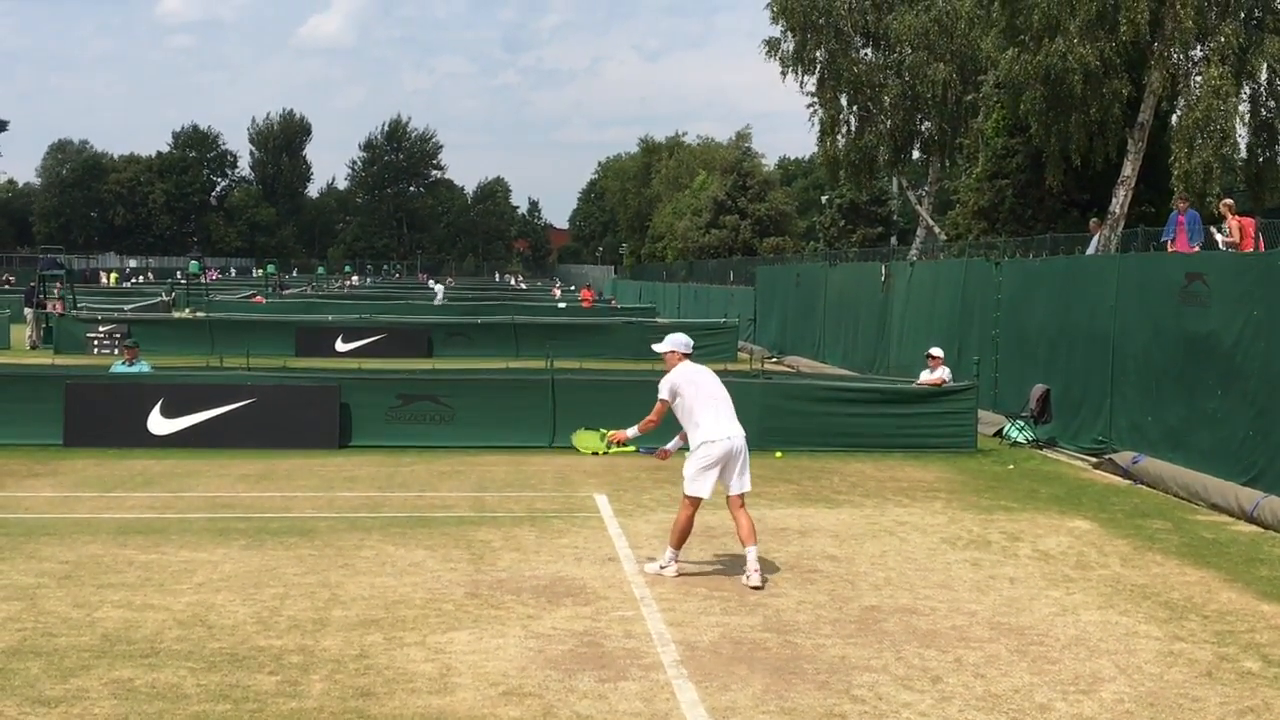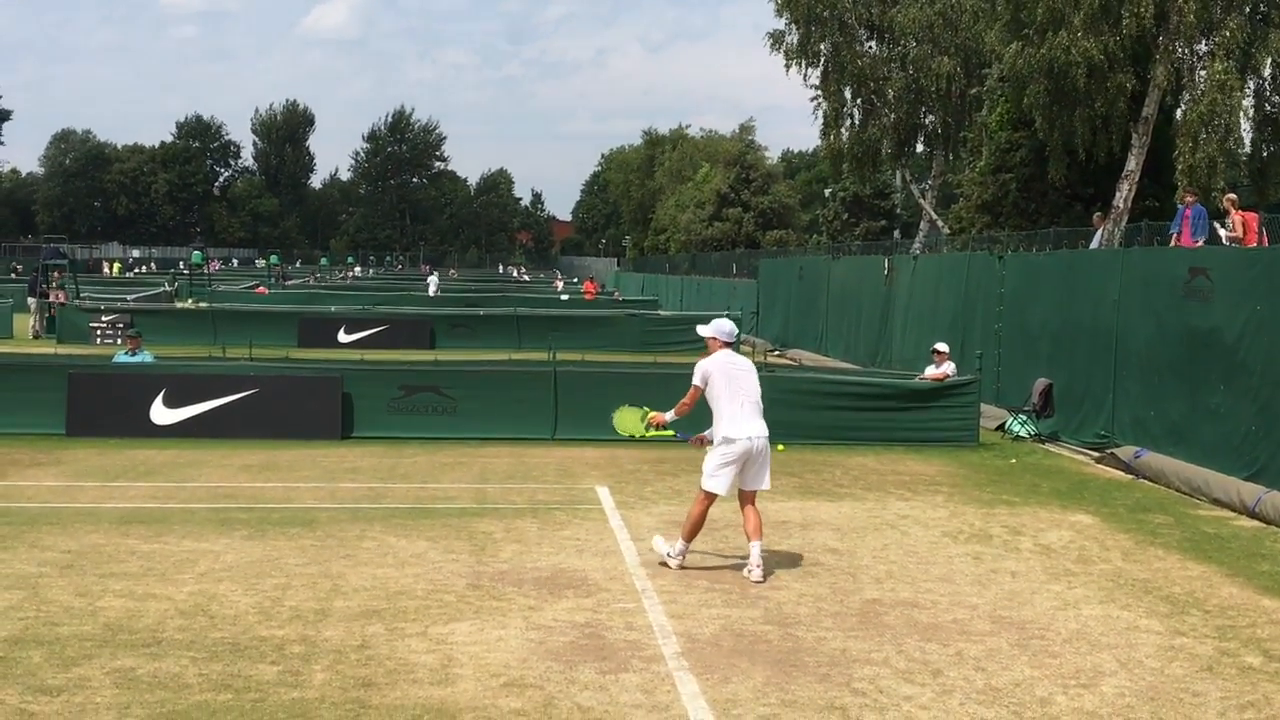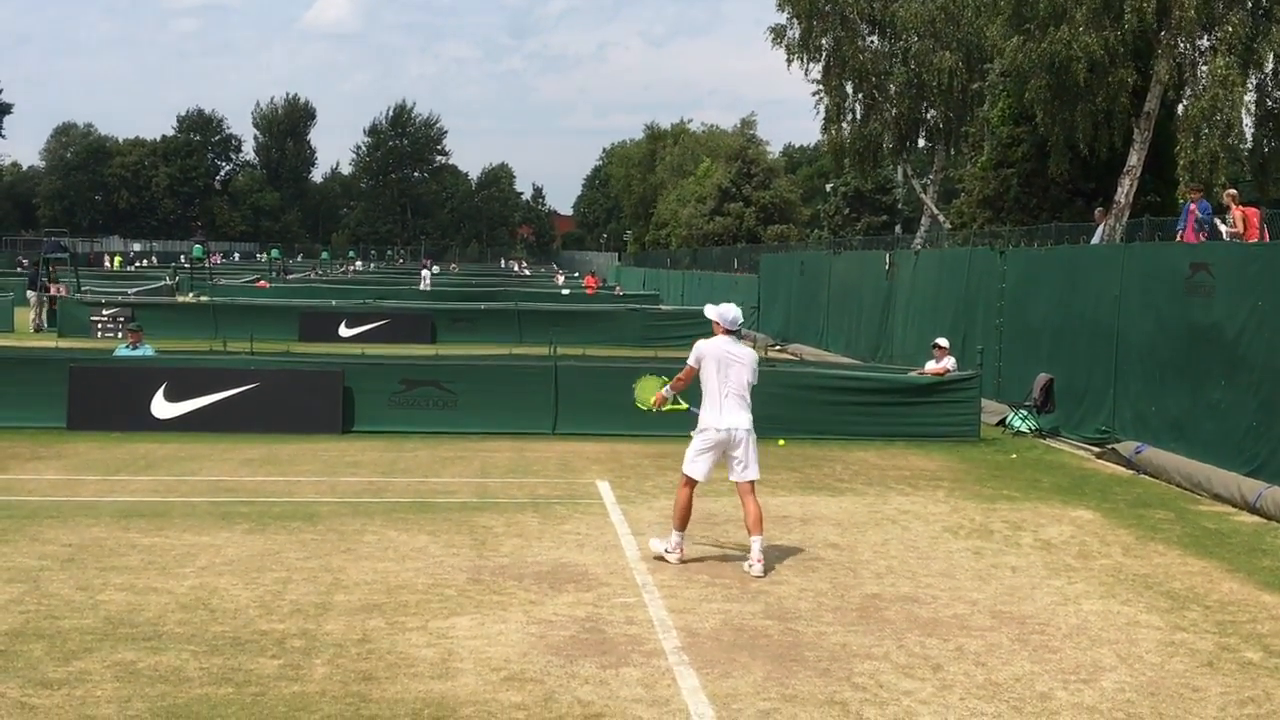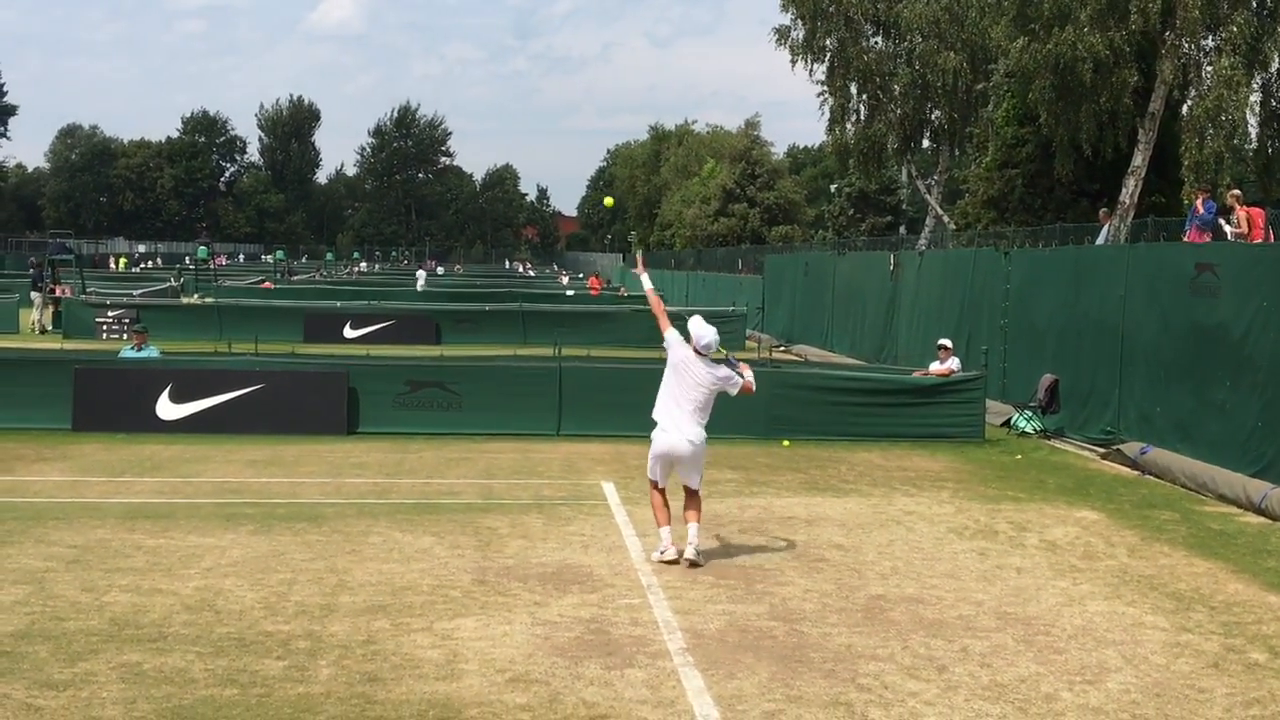
dt=0.4s
person 1, frame 1
left shoulder: (671, 379)
right shoulder: (706, 372)
left elbow: (654, 420)
left wrist: (628, 434)
right wrist: (672, 447)
left hip: (711, 444)
right hip: (736, 439)
left knee: (688, 505)
right knee: (737, 507)
left ankle: (669, 562)
right ankle: (753, 568)
person 1, frame 2
left shoulder: (706, 364)
right shoulder: (748, 365)
left elbow: (688, 404)
left wrist: (666, 417)
right wrist: (710, 435)
left hip: (732, 441)
right hip: (759, 437)
left knee: (704, 499)
right knee: (748, 502)
left ankle: (677, 554)
right ankle: (755, 563)
person 1, frame 3
left shoulder: (705, 347)
right shoulder: (750, 354)
left elbow: (683, 379)
left wrist: (665, 393)
left hip: (712, 429)
right hip: (742, 429)
left knee: (686, 485)
right knee: (748, 493)
left ankle: (675, 547)
right ankle: (757, 557)
person 1, frame 4
left shoulder: (677, 351)
right shoulder: (719, 374)
left elbow: (658, 311)
right elbow: (750, 387)
left wrist: (644, 276)
right wrist: (747, 372)
left hip: (664, 439)
right hip: (692, 443)
left knee: (656, 488)
right knee: (692, 493)
left ankle: (667, 545)
right ankle: (692, 544)
